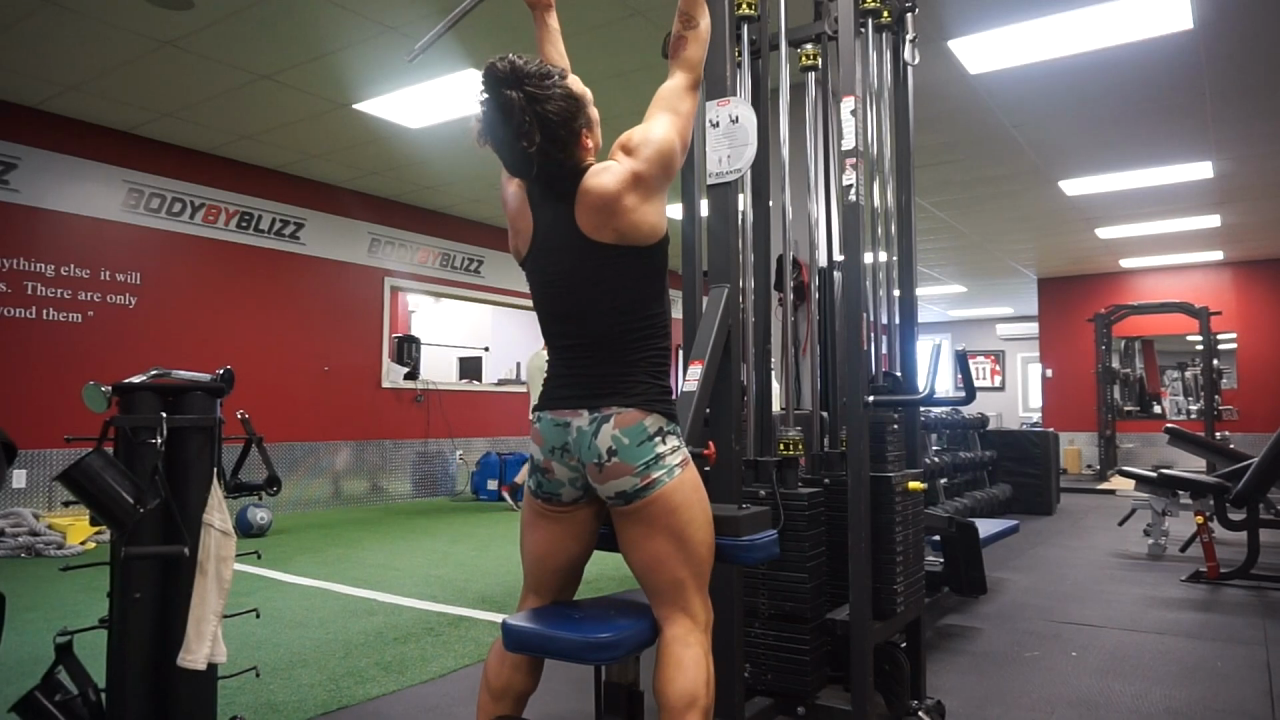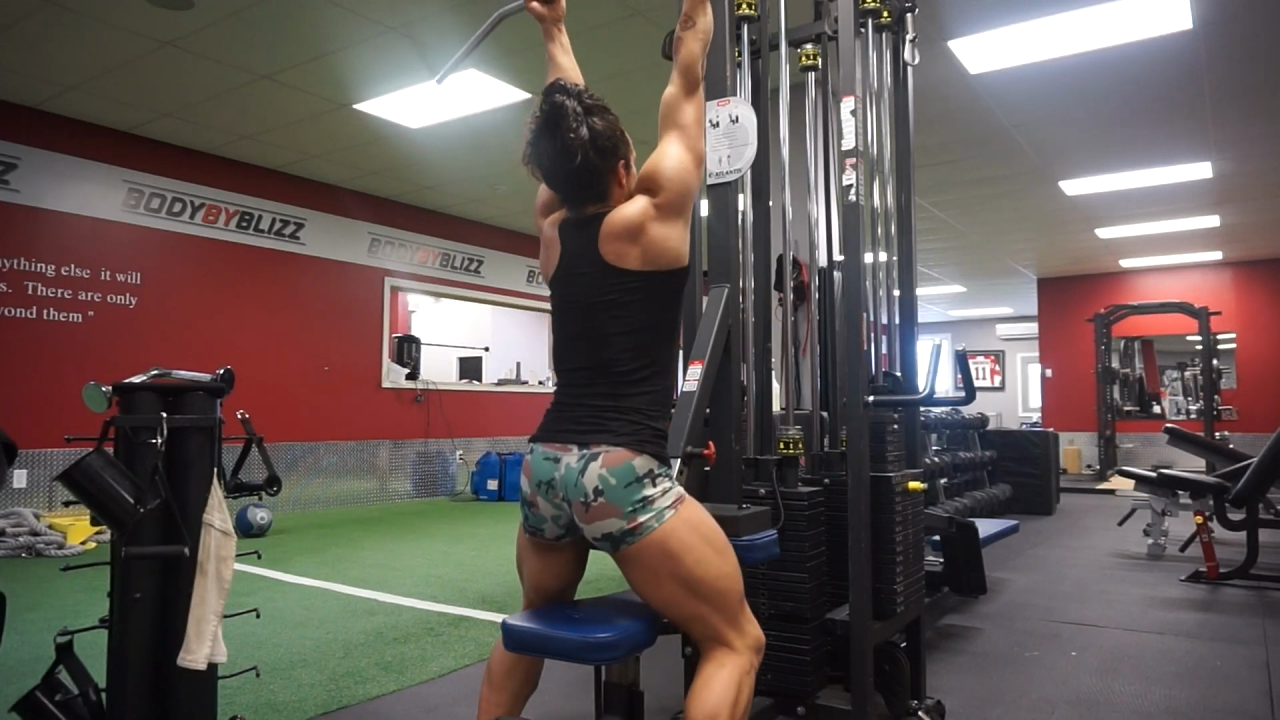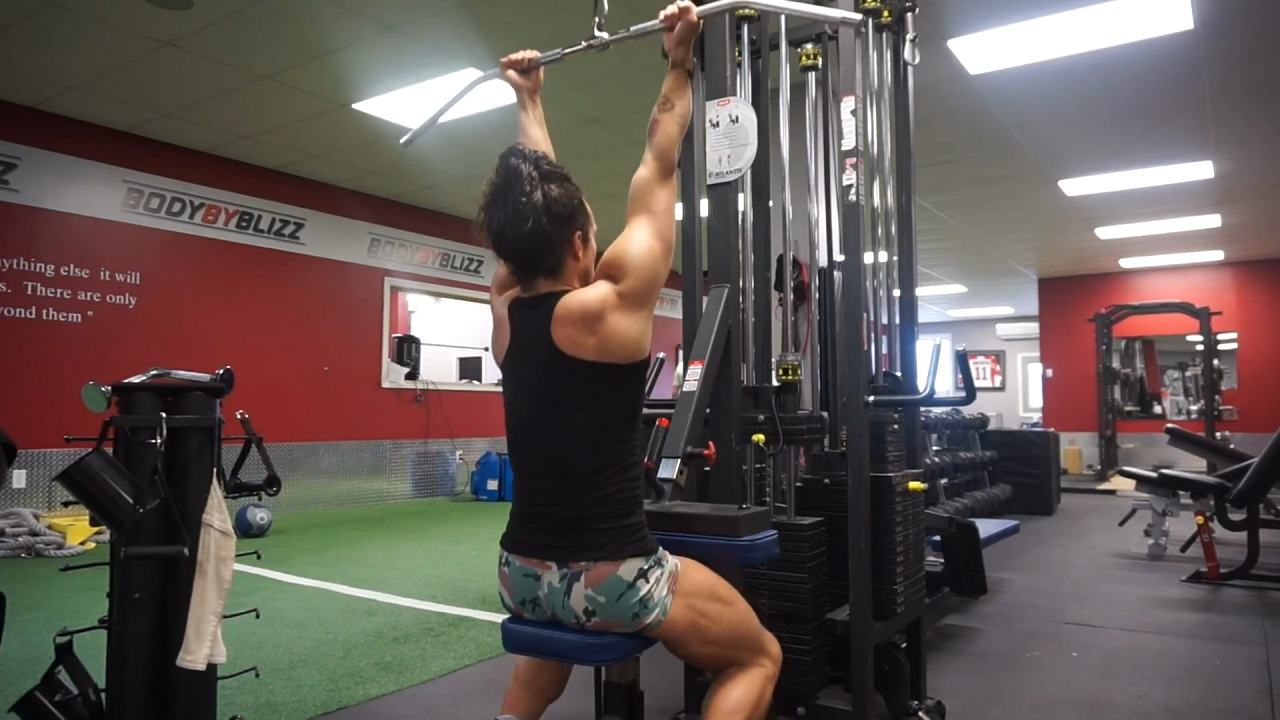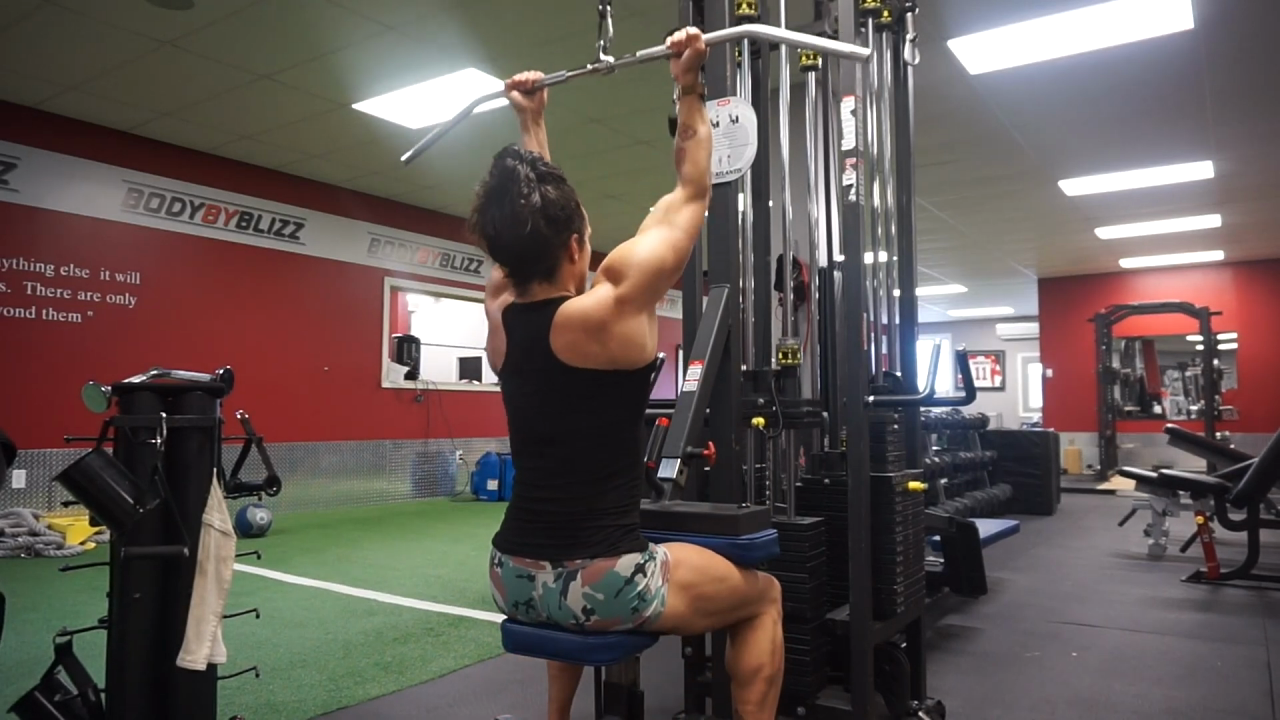
dt=1s
person 1, frame 1
left shoulder: (519, 200)
right shoulder: (623, 182)
left elbow: (550, 102)
right elbow: (685, 70)
left hip: (555, 432)
right hip: (633, 430)
left knee: (533, 616)
right knee: (686, 622)
person 1, frame 2
left shoulder: (555, 227)
right shoulder: (649, 219)
left elbow: (568, 122)
right elbow: (687, 83)
left hip: (545, 464)
right hip: (621, 471)
left knee: (536, 620)
right knee: (737, 642)
person 1, frame 3
left shoulder: (505, 307)
right shoulder: (609, 307)
left elbow: (535, 193)
right elbow: (657, 173)
left wrist: (528, 100)
right wrist: (680, 65)
left hip: (521, 577)
right hip: (605, 580)
left knee: (560, 621)
right knee: (756, 654)
person 1, frame 4
left shoulder: (497, 308)
right shoulder: (613, 305)
left elbow: (528, 218)
right elbow: (693, 193)
left wrist: (529, 124)
right wrist: (689, 90)
left hip: (515, 579)
right hip: (598, 584)
right knee: (762, 595)
